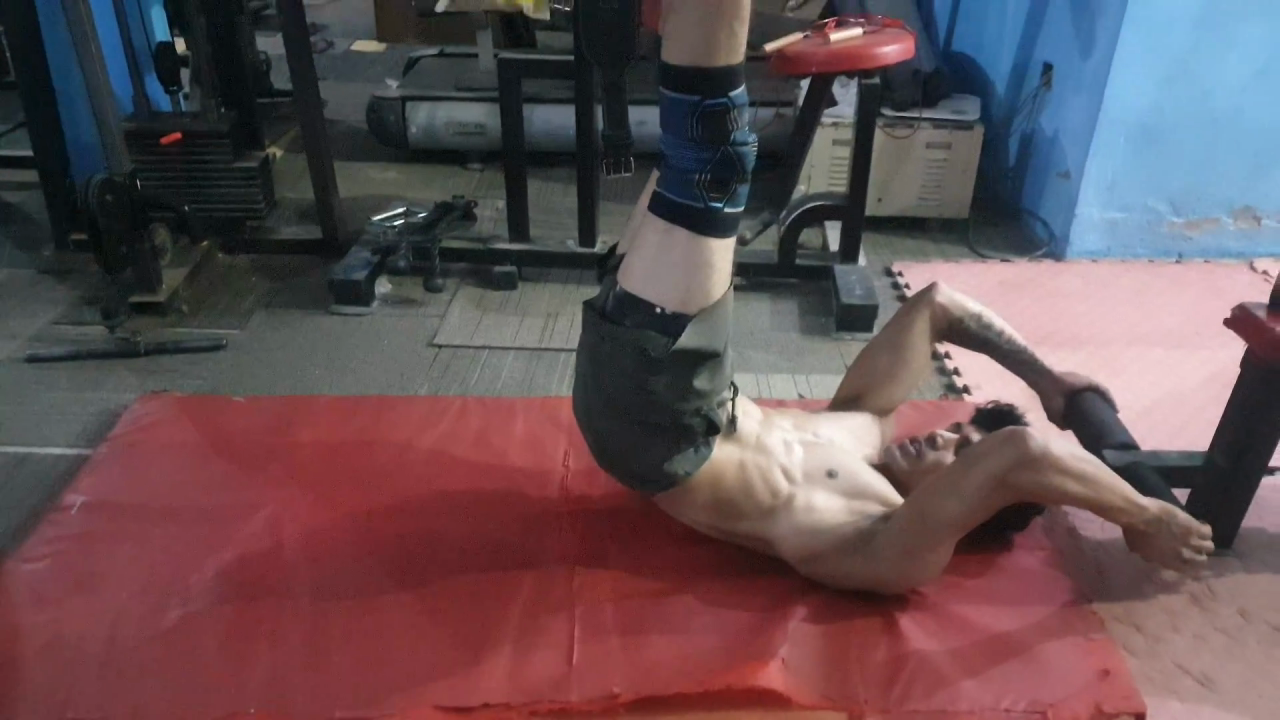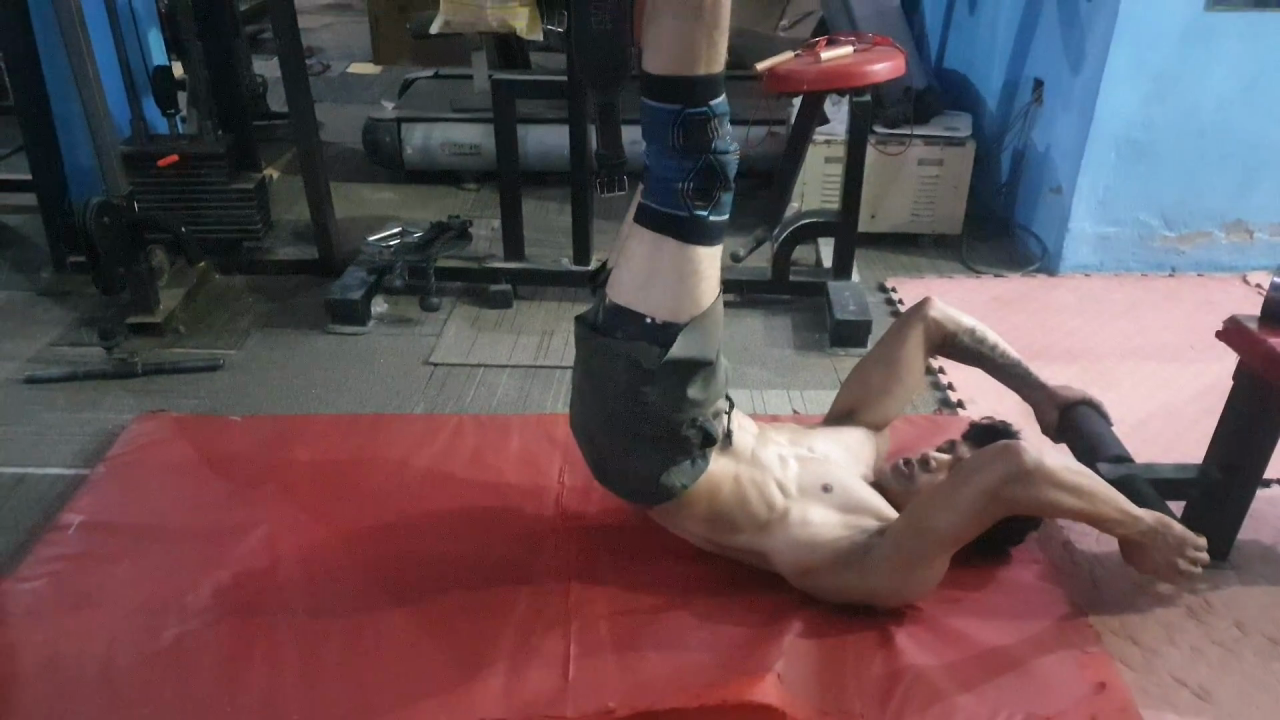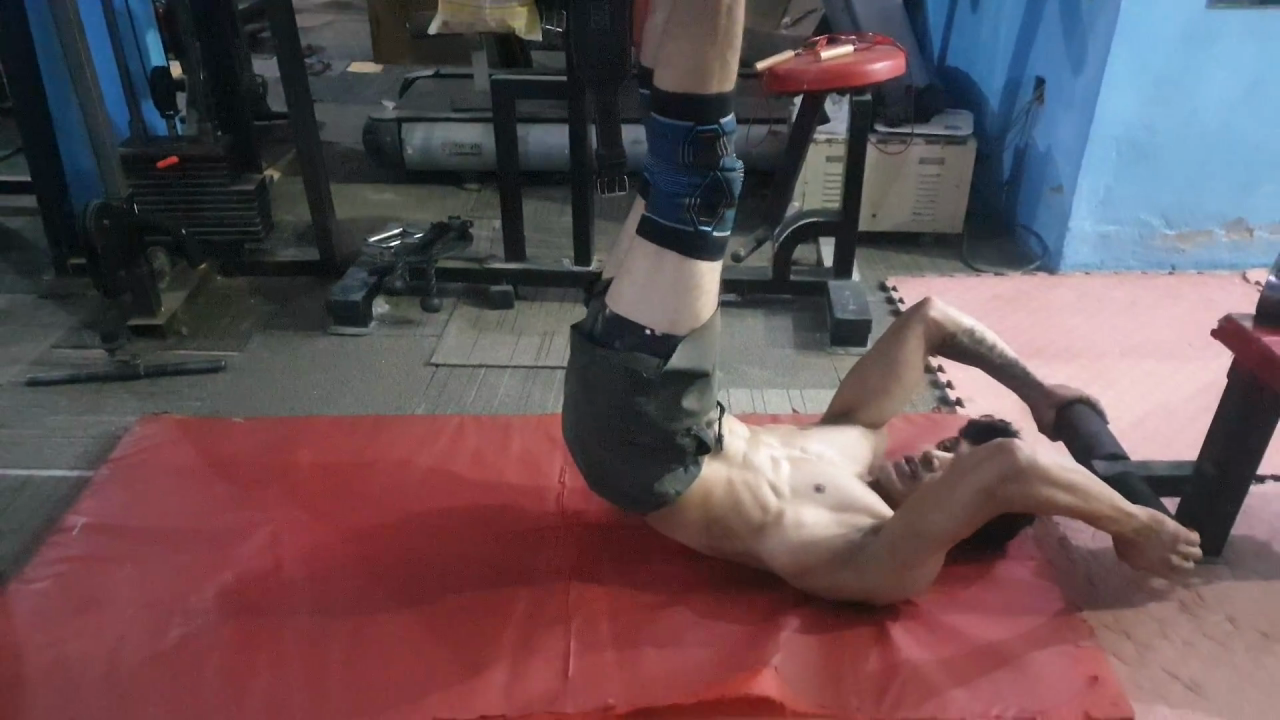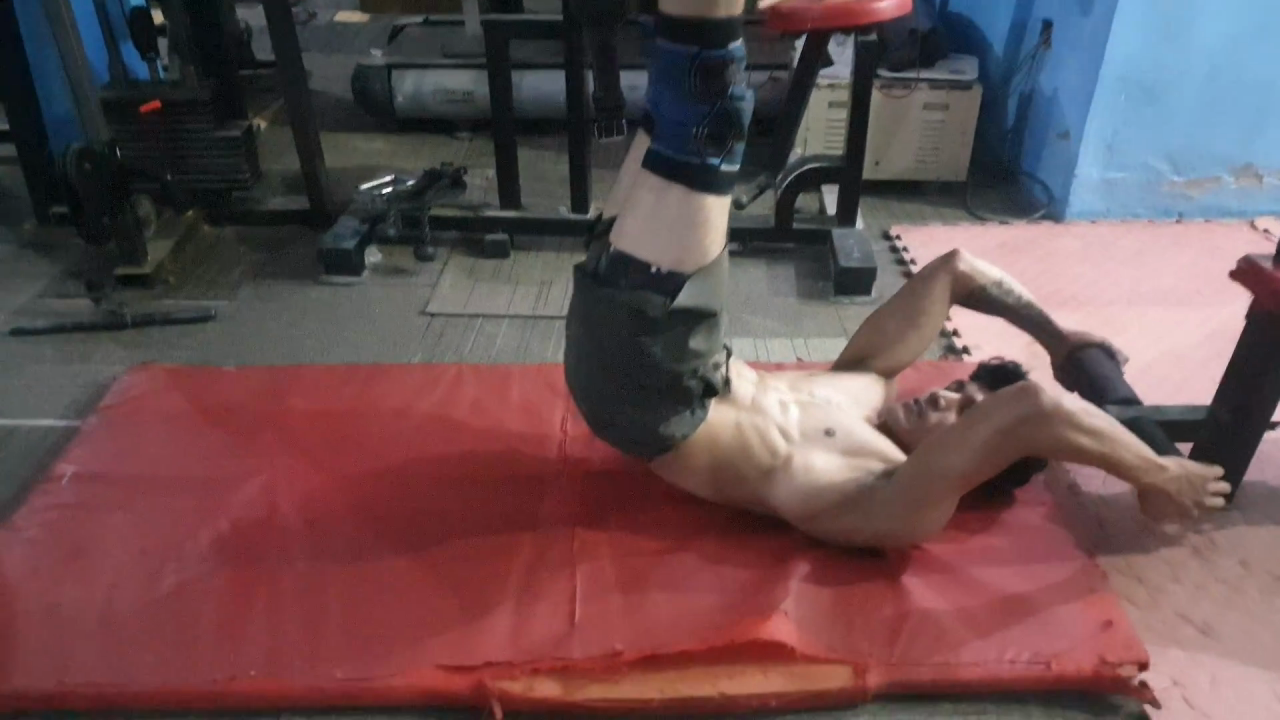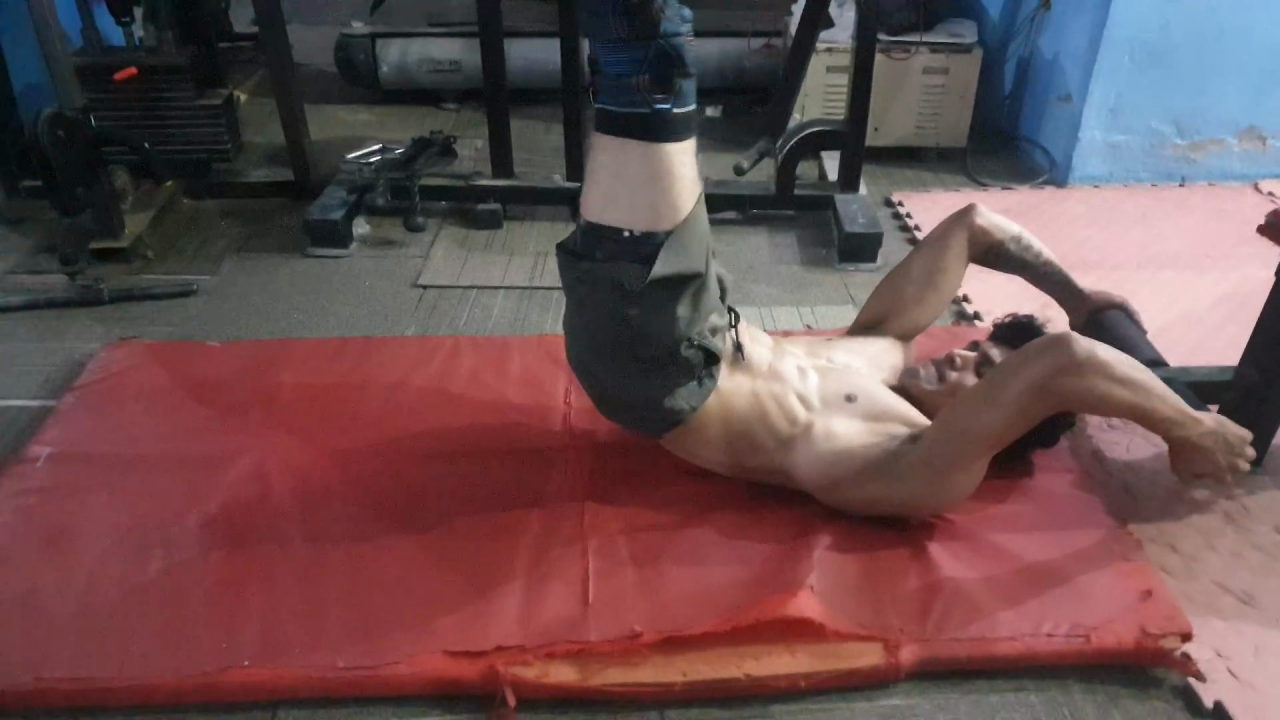
dt=0.5s
person 1, frame 1
left shoulder: (901, 555)
right shoulder: (864, 433)
right elbow: (937, 305)
left wrist: (1145, 519)
right wrist: (1046, 380)
left hip: (649, 416)
right hip: (642, 376)
person 1, frame 2
left shoulder: (899, 568)
right shoulder: (858, 446)
right elbow: (929, 318)
right wrist: (1041, 393)
left hip: (644, 431)
right hip: (637, 397)
person 1, frame 3
left shoulder: (895, 566)
right shoulder: (855, 444)
right elbow: (929, 319)
left wrist: (1135, 526)
right wrist: (1037, 392)
left hip: (637, 437)
right hip: (631, 398)
person 1, frame 4
left shoulder: (907, 508)
right shoulder: (864, 391)
right elbow: (957, 270)
left wrist: (1156, 477)
right wrist: (1058, 339)
left hip: (645, 389)
right hip: (635, 361)
person 1, frame 5
left shoulder: (933, 477)
right shoulder: (883, 355)
right elbow: (973, 225)
left wrist: (1193, 432)
right wrist: (1079, 299)
left hip: (652, 364)
right hip: (697, 336)
